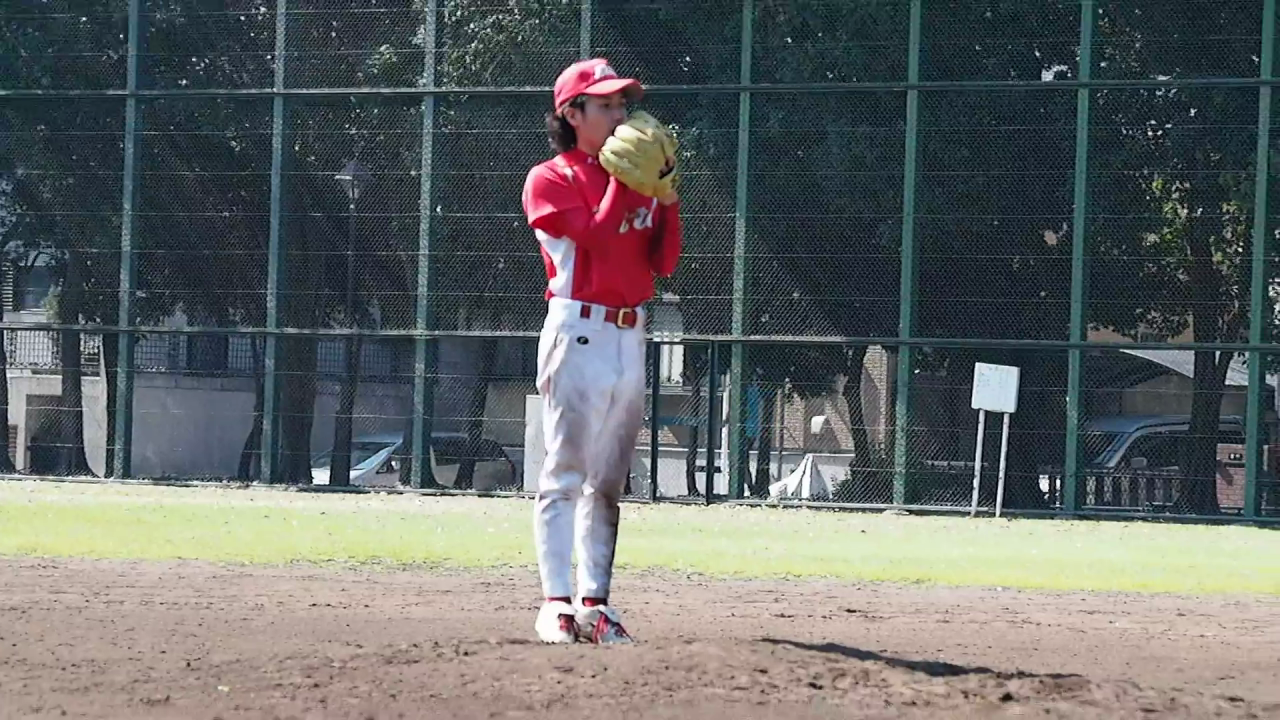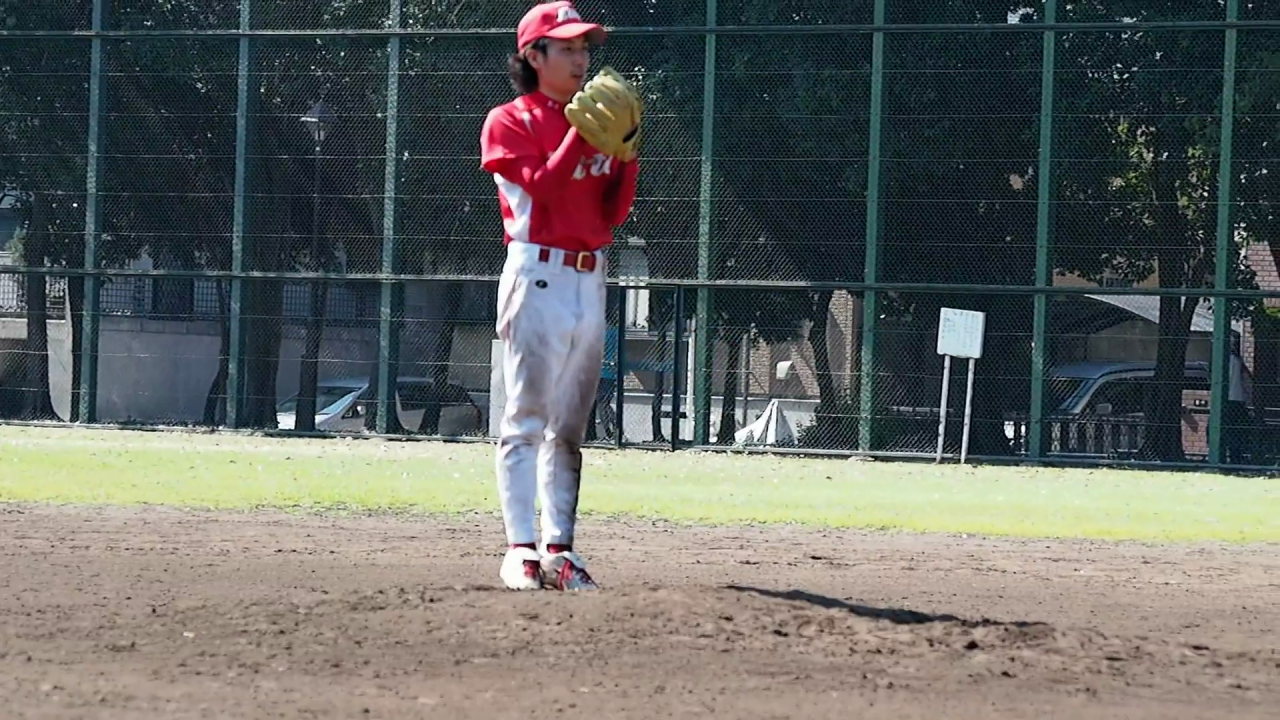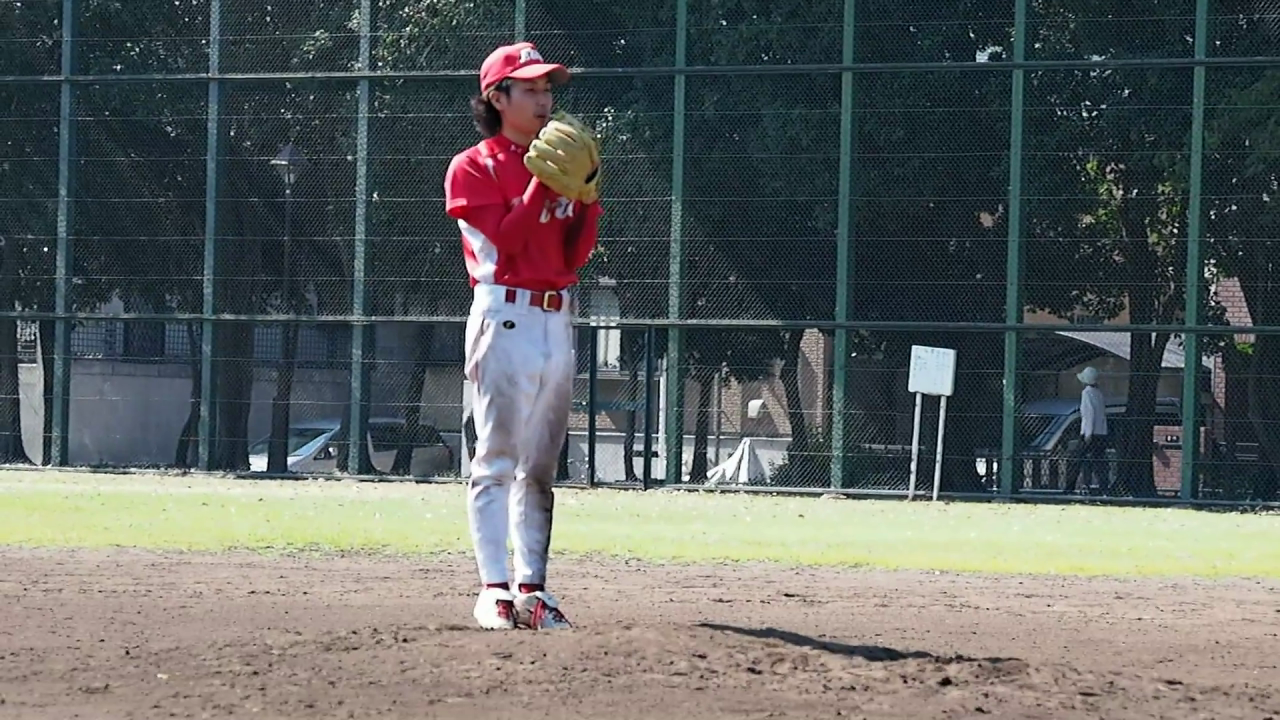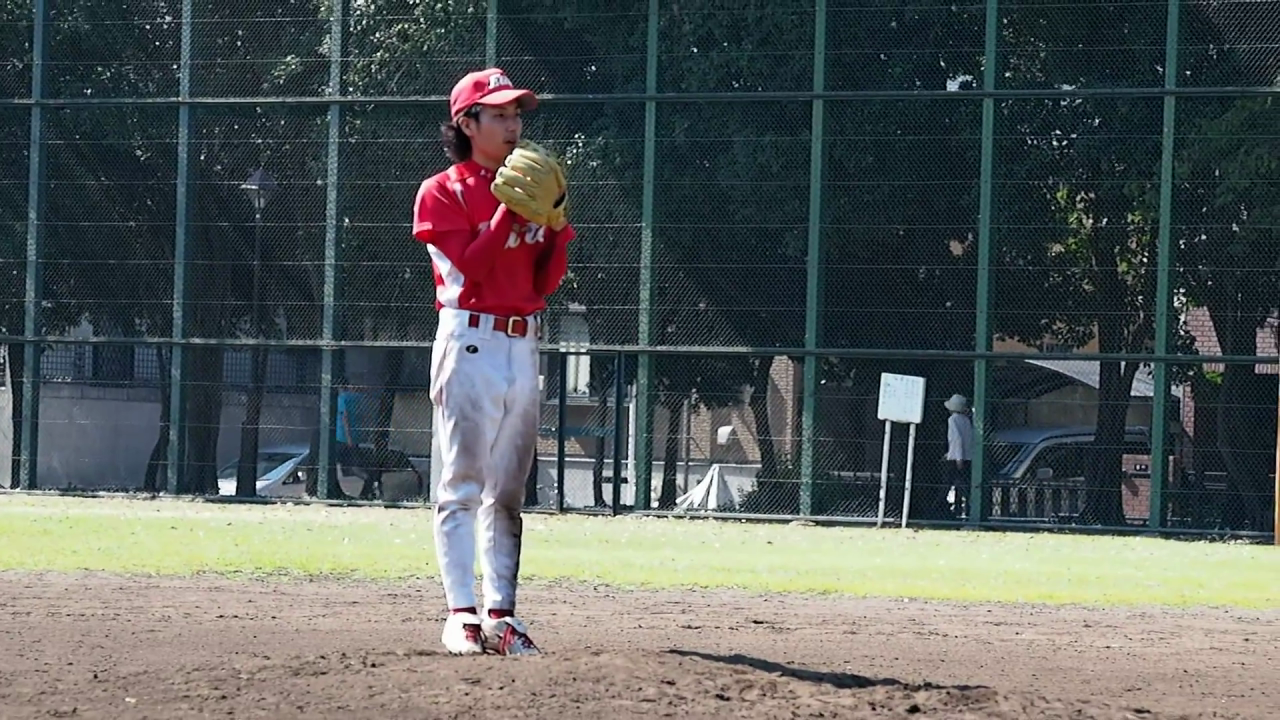
dt=1s
person 1, frame 1
left shoulder: (635, 179)
right shoulder: (549, 178)
left elbow: (663, 261)
right elbow: (598, 236)
left wrist: (666, 190)
right wrist: (623, 174)
left hip: (630, 336)
right hip: (579, 332)
left knee: (608, 479)
right knee: (565, 473)
left ankle: (595, 601)
right ankle: (557, 603)
person 1, frame 2
right shoulder: (509, 121)
left elbow: (613, 212)
right elbow: (544, 187)
left wrist: (627, 148)
right wrist: (583, 127)
left hip: (590, 280)
right hip: (538, 276)
left knee: (569, 425)
right knee: (527, 417)
left ankle: (559, 547)
right ankle: (521, 548)
person 1, frame 3
right shoulder: (473, 167)
left elbow: (575, 256)
right elbow: (506, 240)
left wrist: (588, 194)
right wrist: (543, 180)
left hip: (557, 321)
right hip: (505, 318)
left knee: (540, 465)
right knee: (497, 458)
left ankle: (531, 587)
right ankle: (494, 588)
person 1, frame 4
right shoulder: (442, 192)
left elbow: (545, 283)
right elbow: (471, 266)
left wrist: (556, 222)
right wrist: (510, 209)
left hip: (523, 347)
right hip: (470, 344)
left knee: (507, 492)
right knee: (462, 485)
left ankle: (500, 613)
right ankle: (461, 614)
